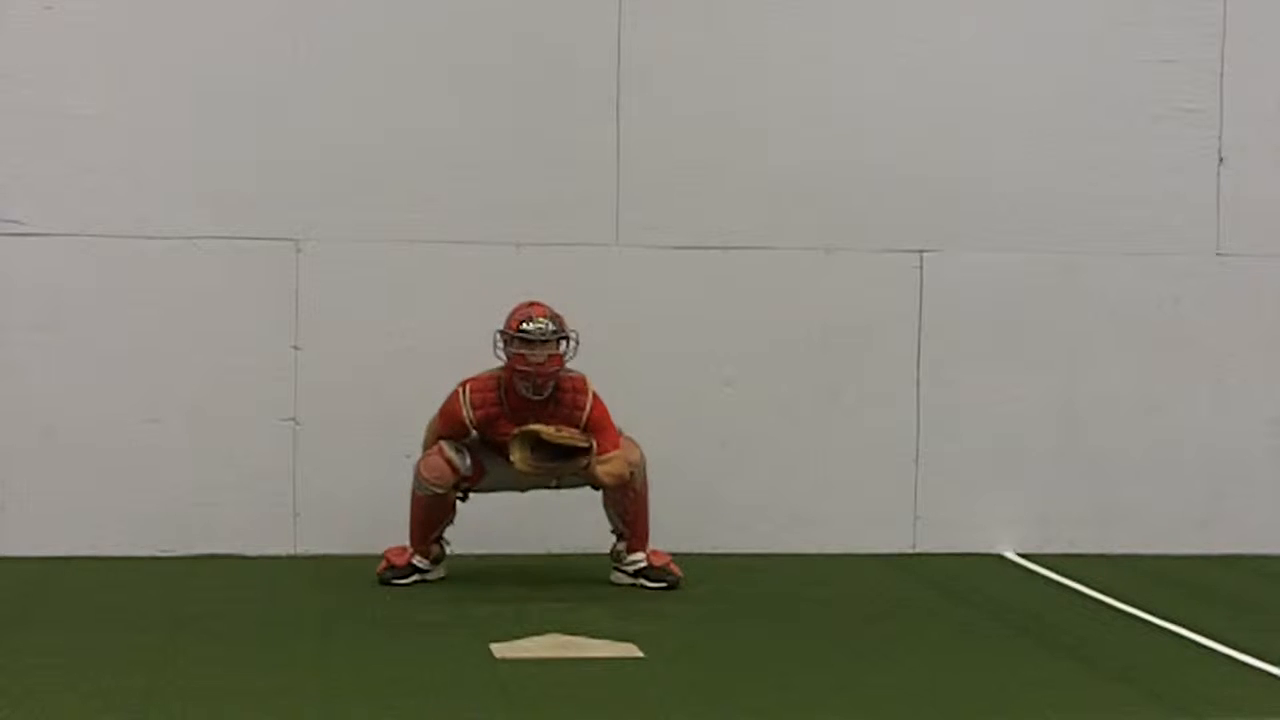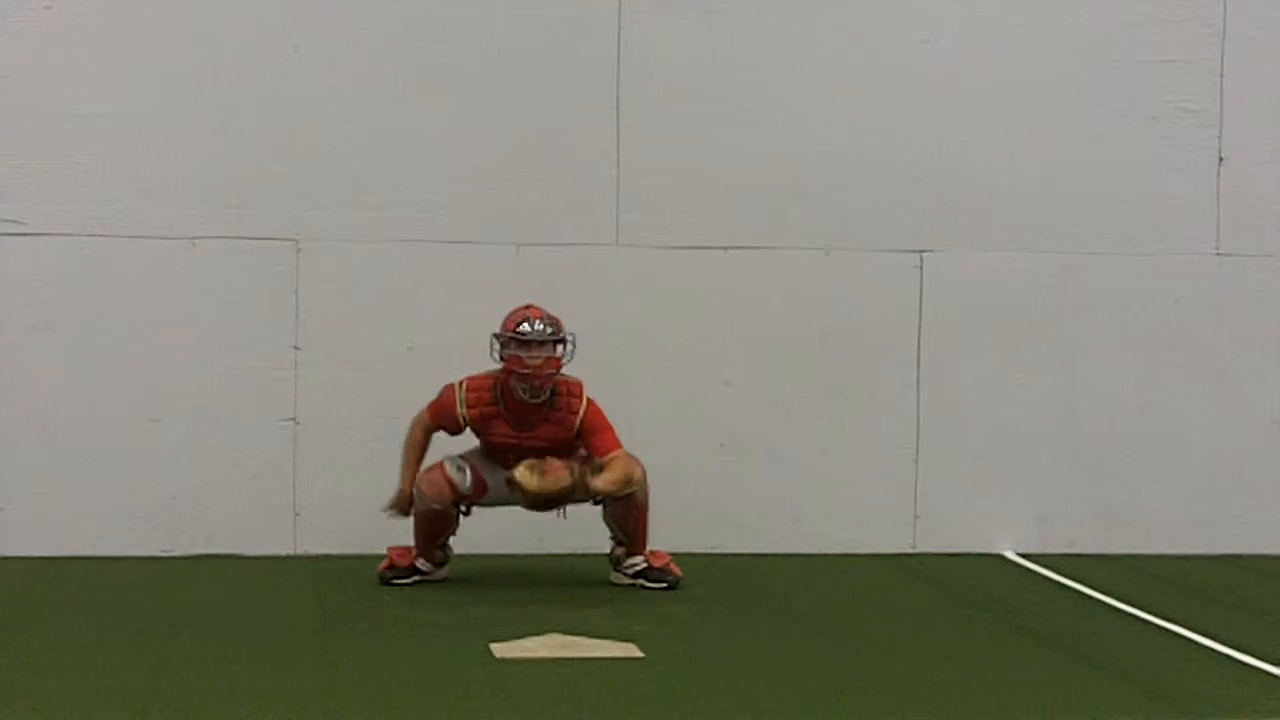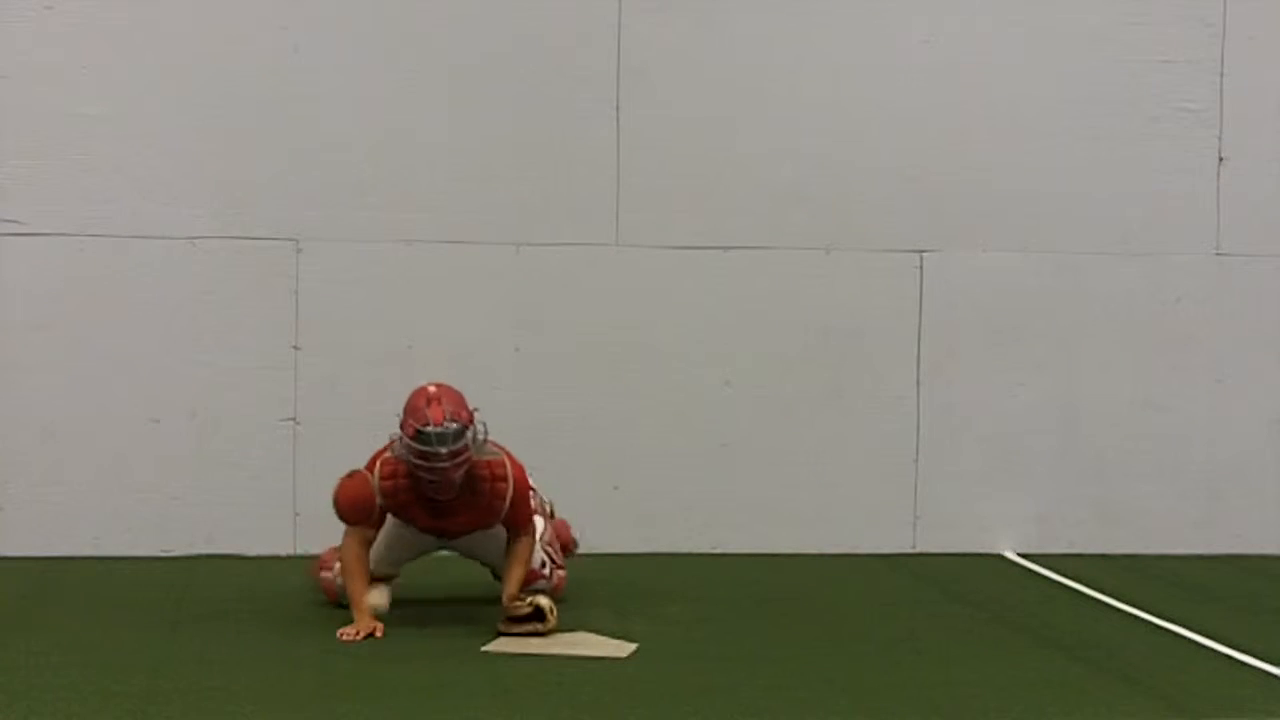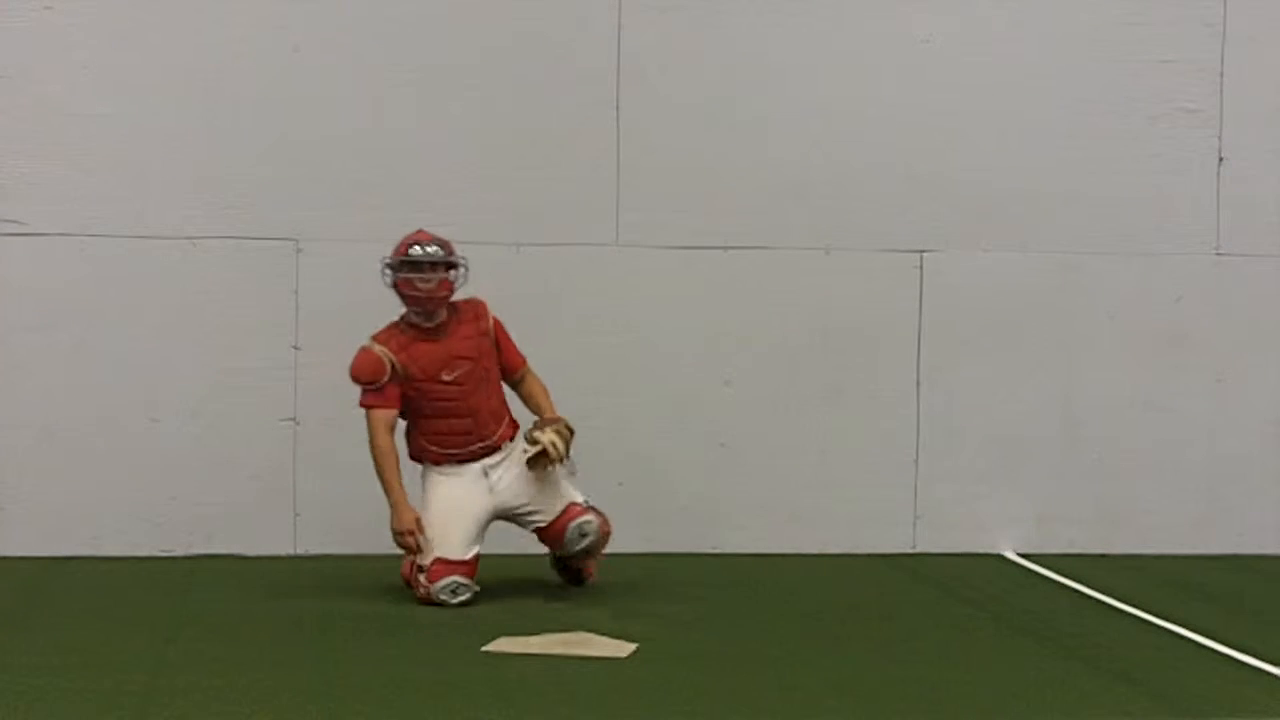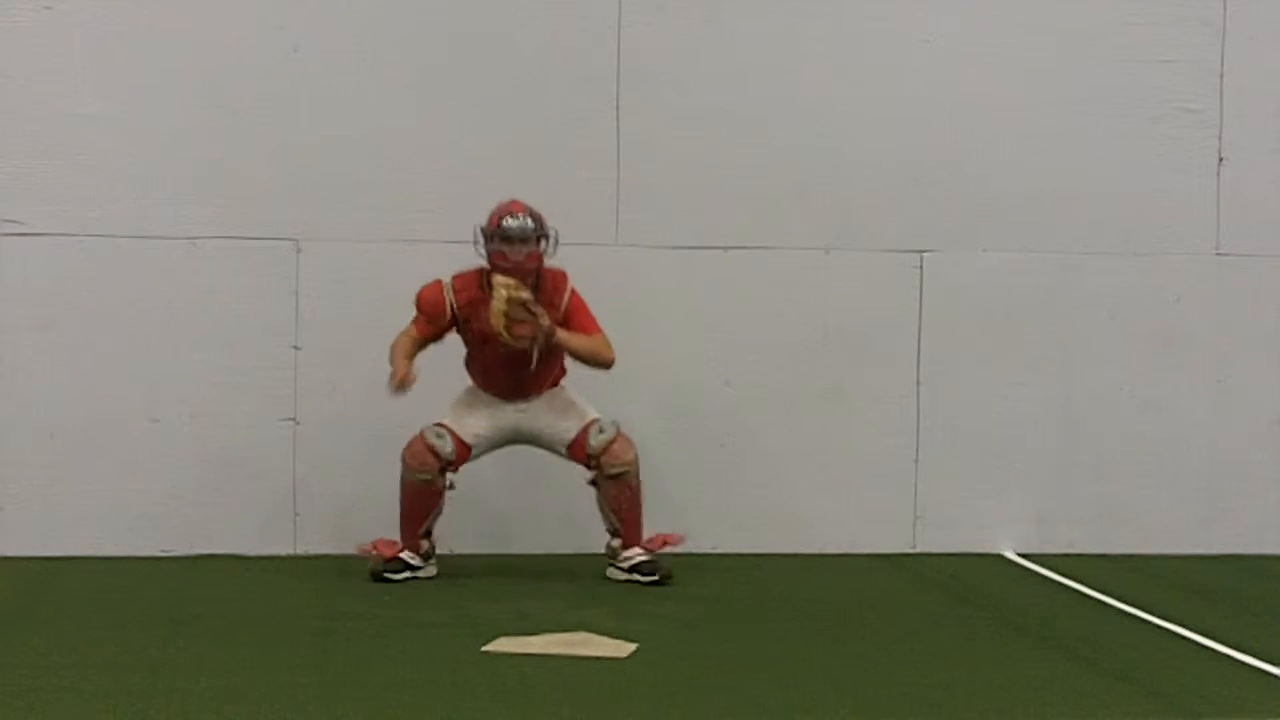
dt=1s
person 1, frame 1
left shoulder: (580, 397)
right shoulder: (475, 396)
left elbow: (618, 470)
right elbow: (437, 432)
left wrist: (594, 473)
right wrist: (431, 479)
right hip: (495, 461)
left knee: (628, 456)
right knee: (433, 468)
left ankle: (632, 558)
right ankle: (424, 556)
person 1, frame 2
left shoulder: (575, 402)
right shoulder: (471, 395)
left elbow: (618, 465)
right elbow: (422, 424)
left wrist: (593, 485)
right wrist: (407, 485)
right hip: (496, 471)
left knee: (631, 473)
right knee: (433, 487)
left ankle: (631, 560)
right ankle: (429, 560)
person 1, frame 3
left shoulder: (503, 473)
right shoulder: (384, 474)
left elbow: (521, 534)
right elbow: (355, 543)
left wrist: (510, 592)
right wrist: (362, 618)
right hip: (410, 522)
left knee: (545, 584)
right knee: (340, 588)
left ankle: (541, 522)
person 1, frame 4
left shoulder: (479, 319)
right shoulder: (386, 351)
left elbow: (523, 376)
right elbow: (381, 432)
left wrist: (551, 418)
right wrist: (398, 505)
left hip: (509, 460)
right hip: (449, 477)
left knee: (588, 534)
right knee: (444, 590)
left ankle: (563, 550)
right ankle: (419, 552)
person 1, frame 5
left shoulder: (558, 290)
right shoulder: (461, 292)
left elbow: (605, 356)
right elbow: (410, 336)
left wrist: (553, 333)
right wrist: (400, 366)
left hip: (547, 402)
right hip: (486, 403)
left knee: (617, 449)
right knee: (421, 454)
left ankle: (628, 552)
right ankle: (414, 553)
